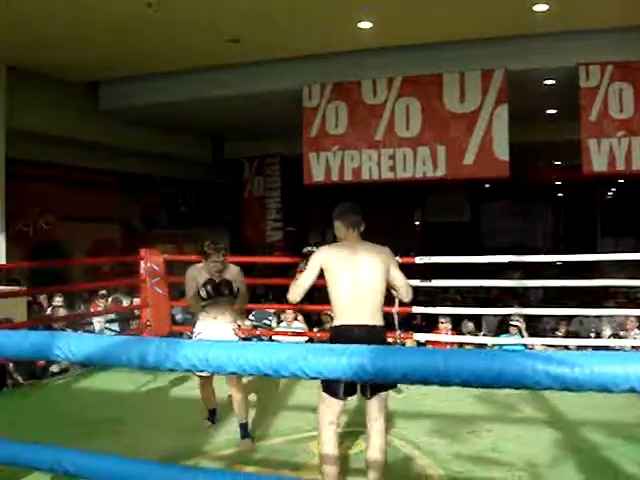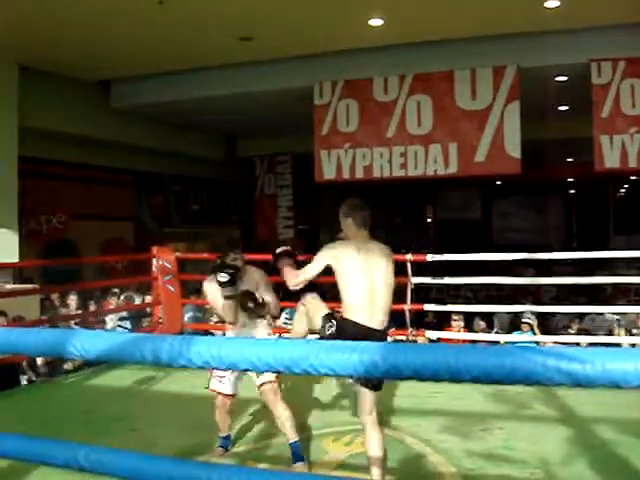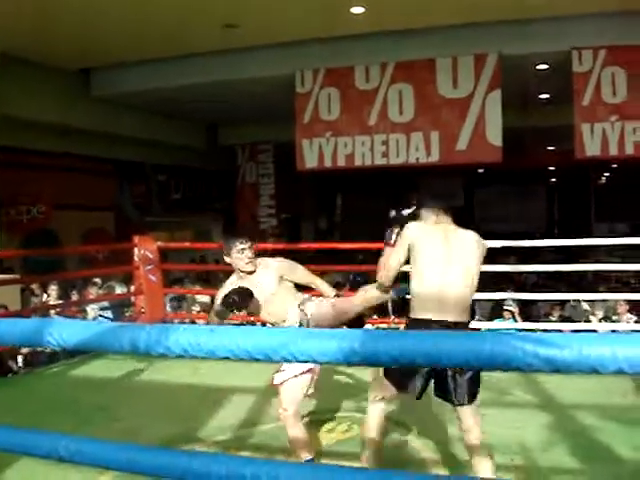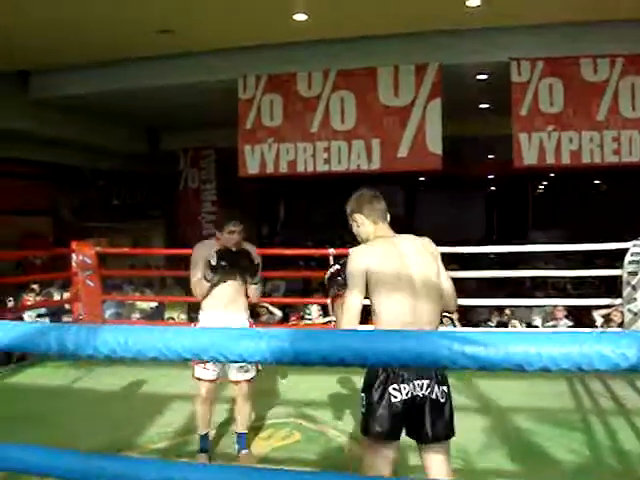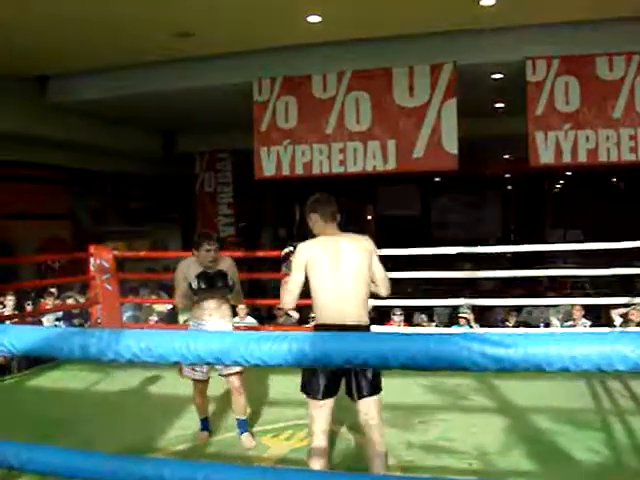
dt=1s
person 1, frame 1
left shoulder: (324, 253)
right shoulder: (383, 254)
left elbow: (293, 296)
right elbow: (406, 295)
left wrist: (304, 269)
left hip: (343, 340)
right hip: (376, 341)
left knee: (328, 425)
right knee: (376, 425)
person 1, frame 2
left shoulder: (337, 249)
right shoulder: (386, 253)
left elbow: (295, 282)
left wrist: (284, 262)
left hip: (347, 333)
right hip: (376, 341)
left knee: (309, 300)
right knee: (369, 419)
person 1, frame 3
left shoulder: (415, 231)
right shoulder: (477, 242)
left elbow: (384, 279)
left wrist: (392, 240)
left knee: (377, 397)
right knee: (471, 430)
person 1, frame 4
left shoulder: (363, 256)
right shoulder: (427, 246)
left elbow: (348, 328)
right elbow: (450, 303)
left wrist: (337, 293)
left hip: (391, 372)
right hip: (432, 370)
person 1, frame 5
left shoulder: (307, 249)
right shoulder: (365, 243)
left elbow: (287, 303)
right elbow: (384, 289)
left wrist: (287, 270)
left knee: (319, 433)
right knee: (372, 426)
person 2, frame 1
left shoulder: (234, 272)
right shoulder: (194, 273)
left elbow: (242, 305)
right elbow: (192, 306)
left wrist: (234, 294)
right wrist: (202, 295)
left hip: (227, 329)
right hip: (204, 329)
left knee: (234, 379)
right knee: (204, 380)
left ankle: (244, 432)
right ankle: (212, 414)
person 2, frame 2
left shoulder: (255, 275)
right shoulder: (210, 284)
left elbow: (275, 308)
right elbow: (230, 317)
left wrist: (260, 305)
right wrist: (228, 290)
left hip: (260, 338)
left knee: (271, 393)
right knee: (221, 402)
left ankle: (297, 455)
right ankle: (225, 441)
person 2, frame 3
left shoulder: (275, 265)
right shoulder: (229, 290)
left elbow: (315, 281)
right elbow: (213, 326)
left wrist: (340, 298)
right wrist: (221, 311)
left hip: (310, 314)
left knee: (351, 303)
right knee: (288, 412)
person 2, frame 4
left shoulder: (250, 252)
right shoulder: (203, 249)
left elbow: (255, 297)
right elbow: (197, 292)
left wrist: (253, 274)
right wrist: (213, 270)
left hip: (240, 324)
right hip: (211, 323)
left knee: (243, 390)
right knee: (205, 390)
left ankle: (242, 445)
right ankle: (203, 446)
person 2, frame 5
left shoulder: (227, 263)
right shoulder: (185, 268)
left elbow: (239, 300)
right elbow: (180, 306)
left wrist: (230, 288)
right wrist: (194, 292)
left hip: (223, 327)
right hip: (198, 329)
left knee: (236, 384)
right knee: (200, 386)
left ankle: (243, 428)
right ankle: (204, 425)
